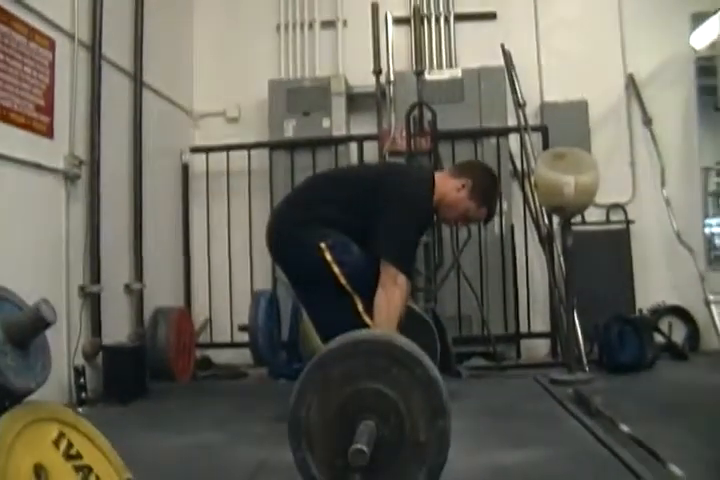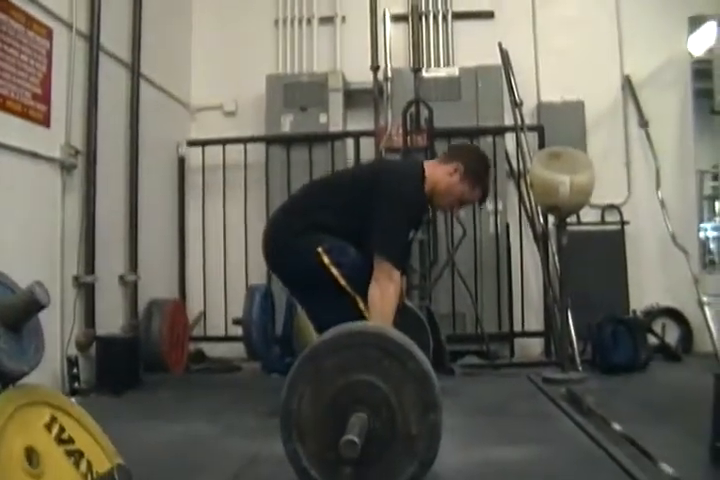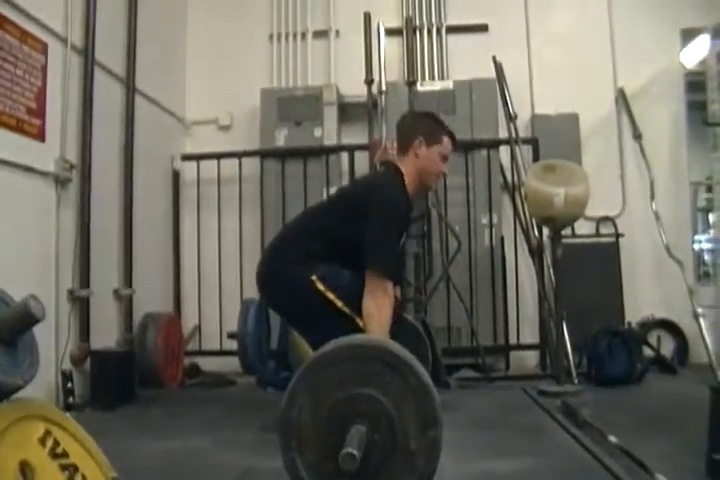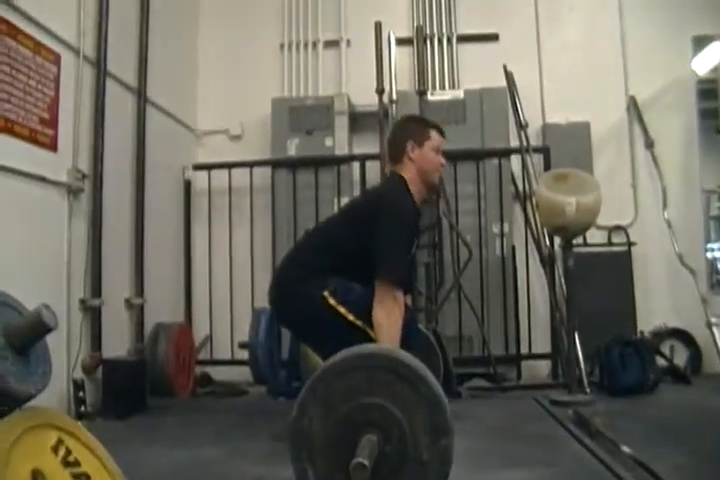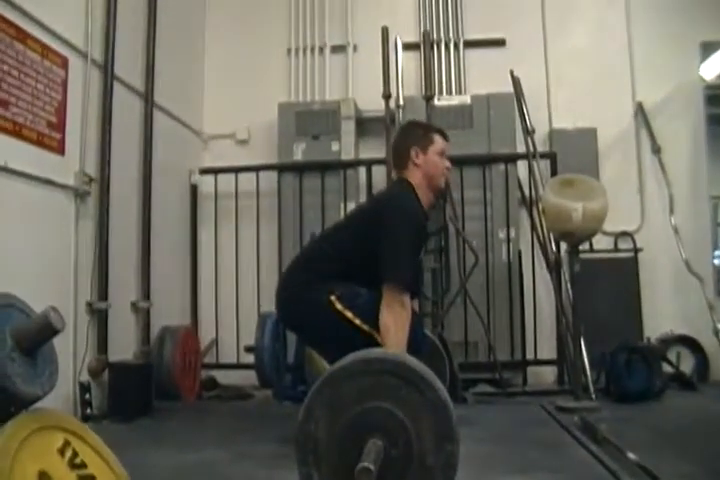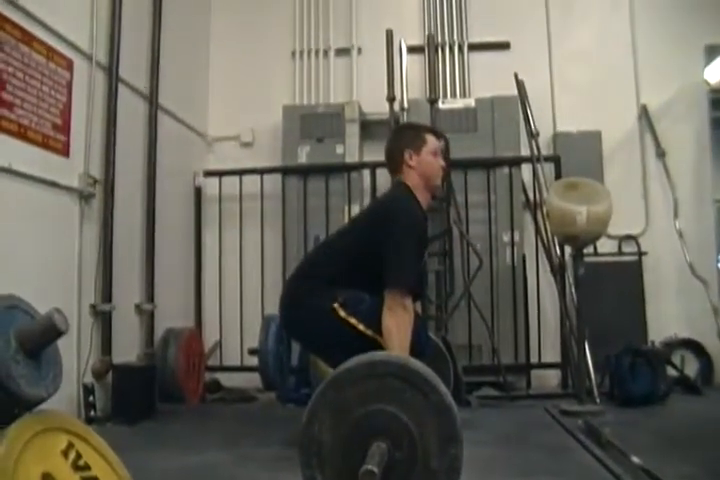
dt=0.4s
person 1, frame 1
left shoulder: (416, 193)
right shoulder: (412, 196)
left elbow: (398, 278)
right elbow: (391, 281)
left hip: (299, 229)
right hip: (301, 228)
person 1, frame 2
left shoulder: (407, 185)
right shoulder: (403, 189)
left elbow: (393, 273)
right elbow: (385, 276)
left hip: (295, 238)
right hip: (298, 237)
person 1, frame 3
left shoulder: (389, 191)
right shoulder: (388, 196)
left elbow: (386, 284)
right elbow: (378, 288)
left hip: (288, 270)
right hip: (292, 269)
person 1, frame 4
left shoulder: (397, 201)
right shoulder: (395, 205)
left elbow: (397, 292)
right elbow: (387, 297)
left hip: (299, 288)
right hip: (305, 287)
right knee: (399, 333)
person 1, frame 5
left shoulder: (403, 205)
right shoulder: (402, 209)
left elbow: (403, 297)
right elbow: (394, 301)
left hip: (306, 292)
right hip: (311, 292)
right knee: (406, 338)
person 1, frame 6
left shoulder: (402, 208)
right shoulder: (403, 212)
left elbow: (404, 300)
right elbow: (397, 304)
left hip: (310, 301)
right hip: (314, 300)
right knee: (411, 340)
